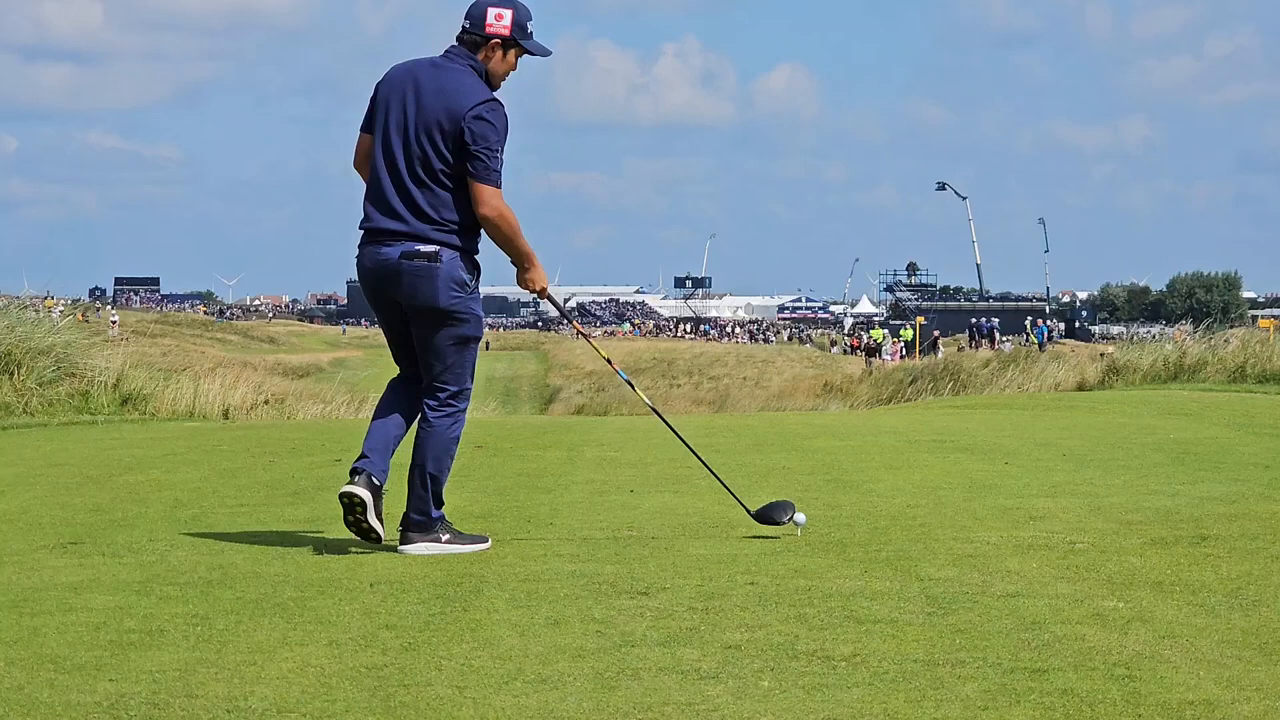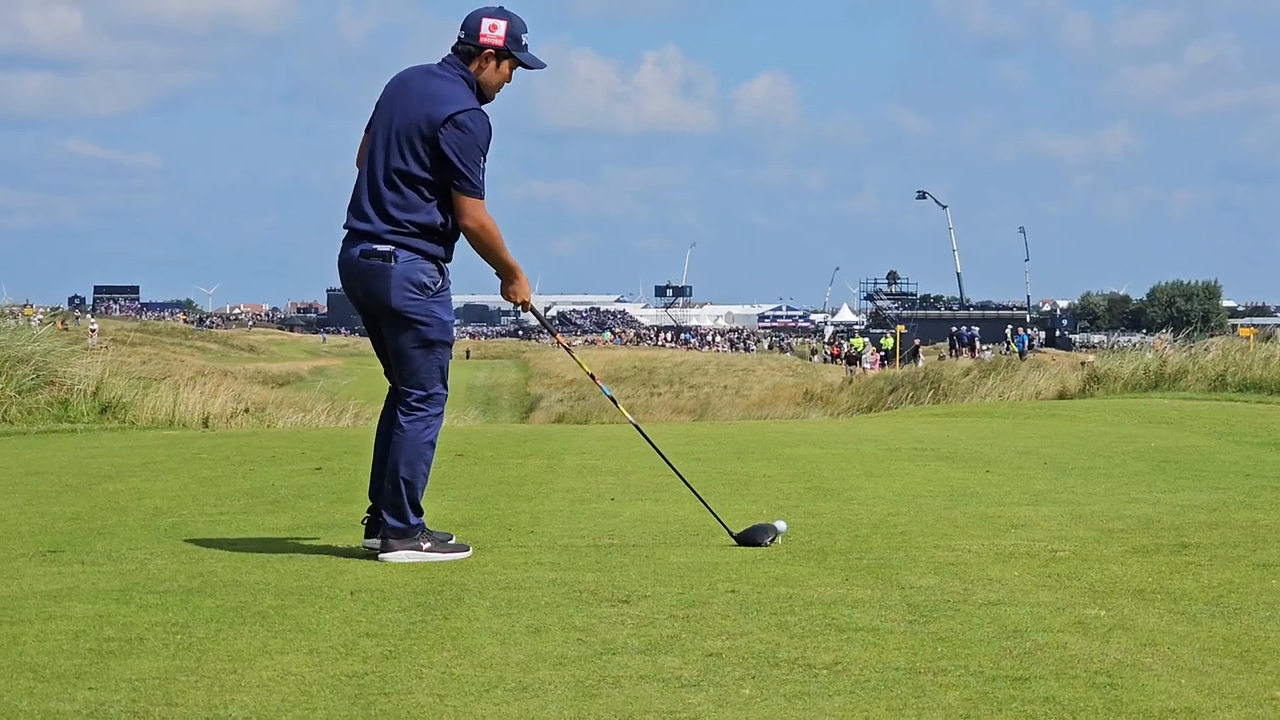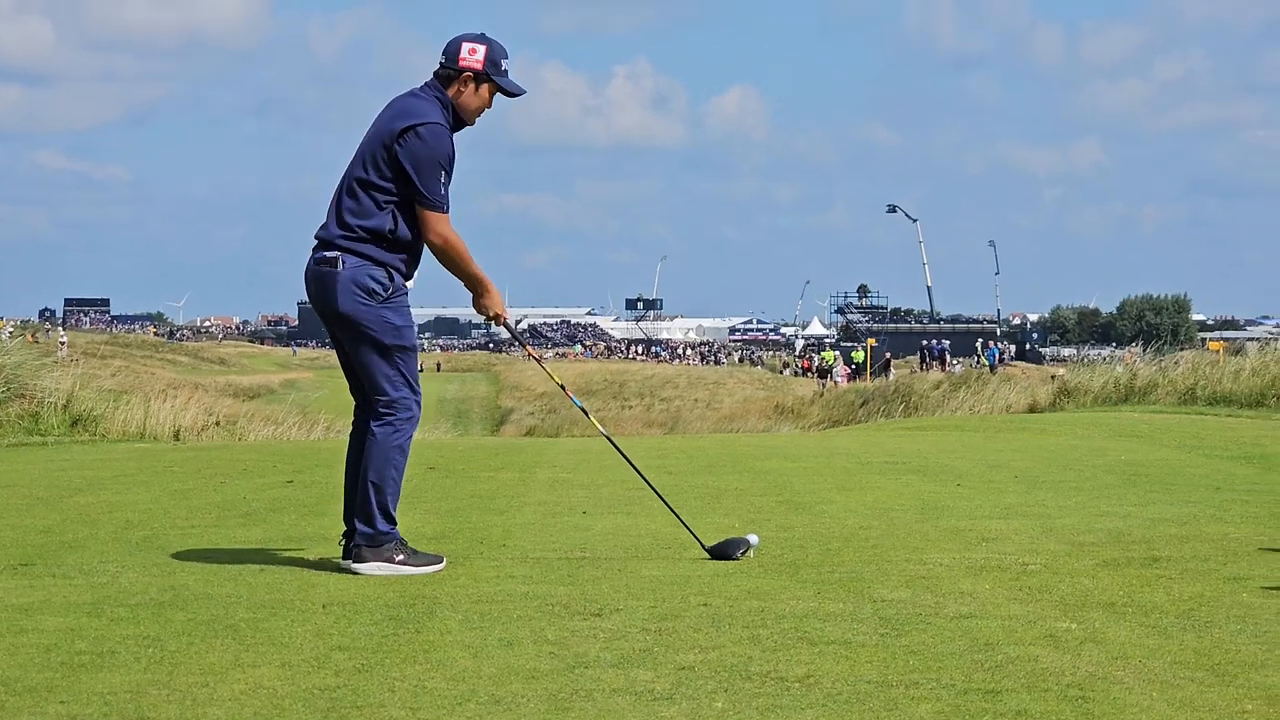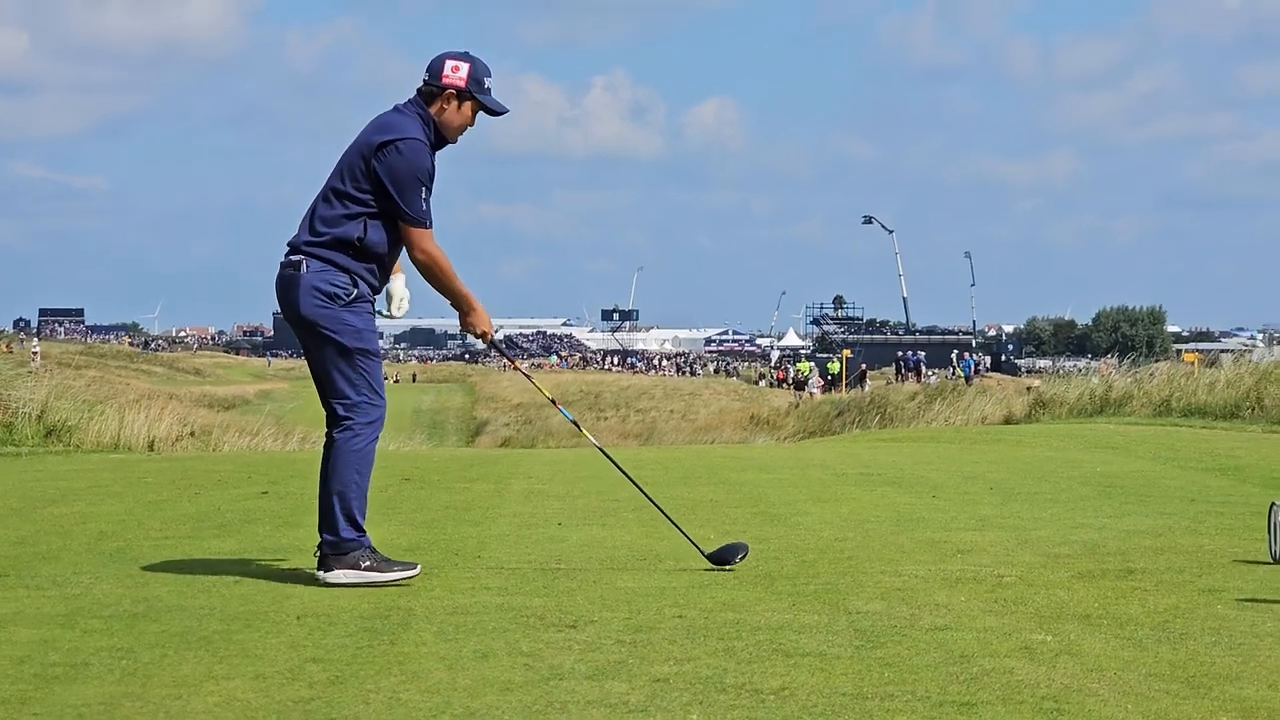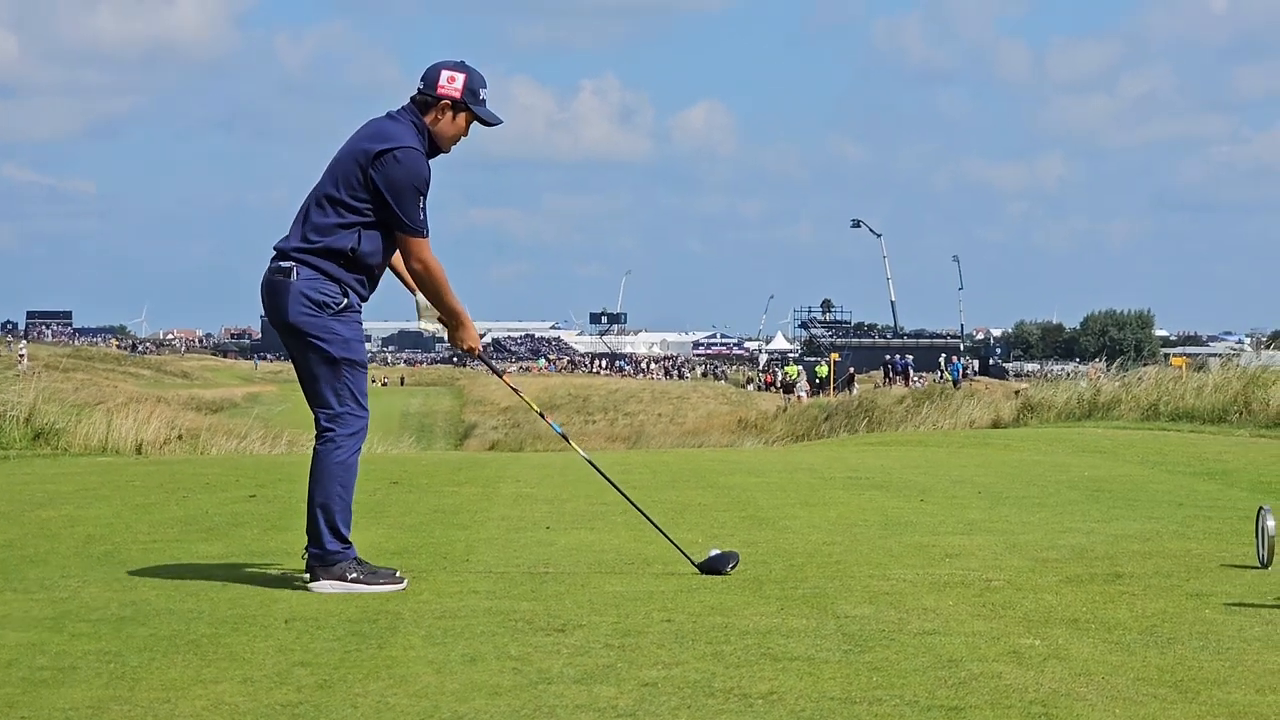
dt=0.3s
person 1, frame 1
left shoulder: (397, 77)
right shoulder: (482, 107)
left elbow: (364, 160)
right elbow: (488, 207)
right wrist: (528, 263)
left hip: (376, 256)
right hip: (439, 265)
left knee: (413, 378)
right knee: (447, 394)
left ankle: (367, 474)
right ankle: (423, 525)
person 1, frame 2
left shoulder: (405, 82)
right shoulder: (464, 116)
left elbow: (363, 160)
right elbow: (473, 219)
right wrist: (512, 275)
left hip: (361, 256)
right hip: (408, 267)
left knee: (406, 391)
right knee: (424, 399)
left ankle: (383, 519)
right ankle: (403, 533)
person 1, frame 3
left shoulder: (410, 107)
right shoulder: (428, 131)
right elbow: (437, 232)
right wrist: (483, 288)
left hip: (335, 271)
right hip: (365, 278)
left knee: (374, 407)
right knee: (397, 405)
left ankle: (360, 537)
right ankle: (377, 542)
person 1, frame 4
left shoulder: (397, 129)
right shoulder: (406, 146)
right elbow: (422, 249)
left wrist: (392, 278)
right wrist: (469, 307)
left hip: (314, 282)
right hip: (331, 285)
left knee: (350, 414)
right knee: (362, 411)
left ankle: (337, 548)
right ankle: (346, 550)
person 1, frame 5
left shoulder: (387, 133)
right shoulder: (403, 155)
right elbow: (420, 257)
left wrist: (419, 291)
right wrist: (459, 322)
left hip: (298, 286)
right hip: (320, 292)
left knee: (340, 422)
right knee: (345, 422)
left ankle: (327, 552)
right ankle: (332, 562)
